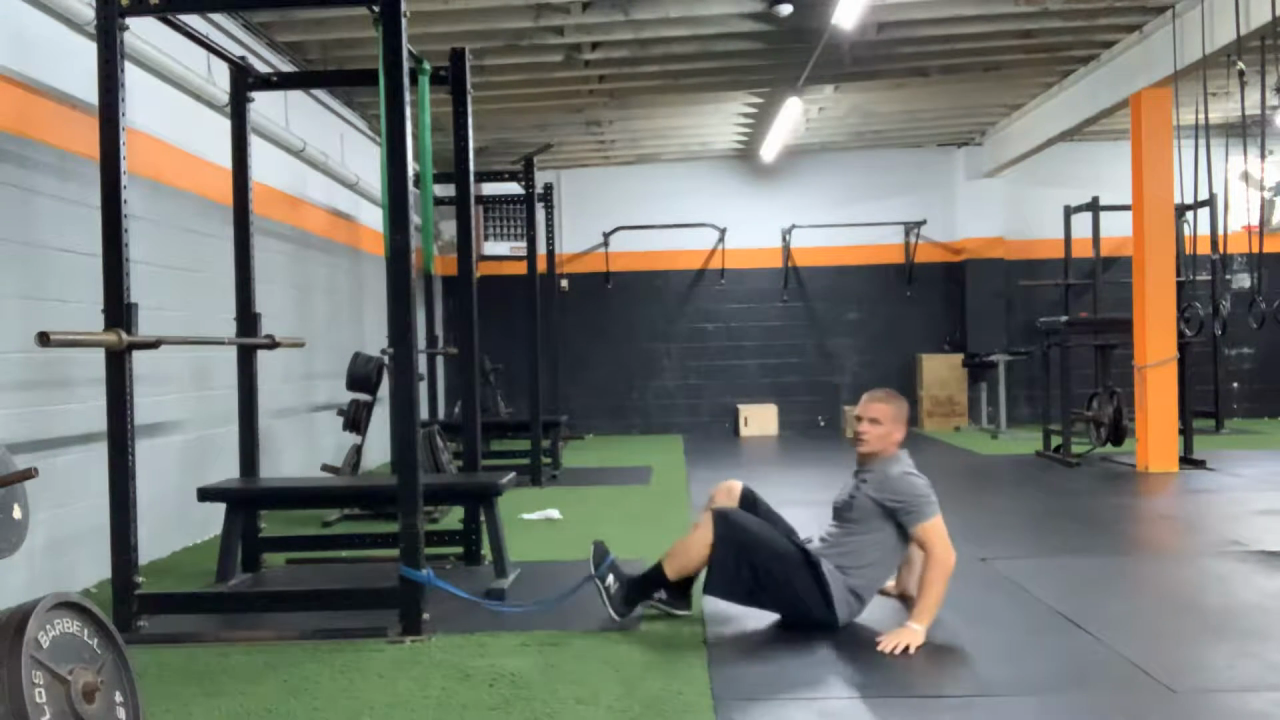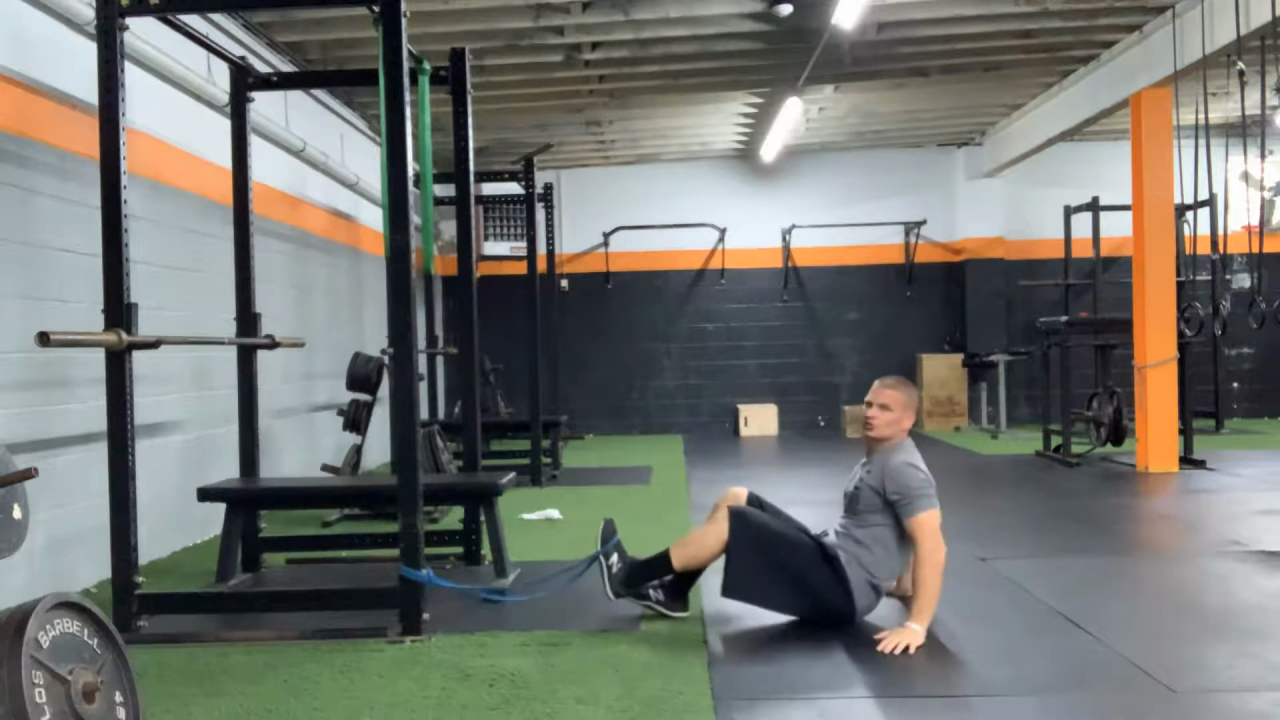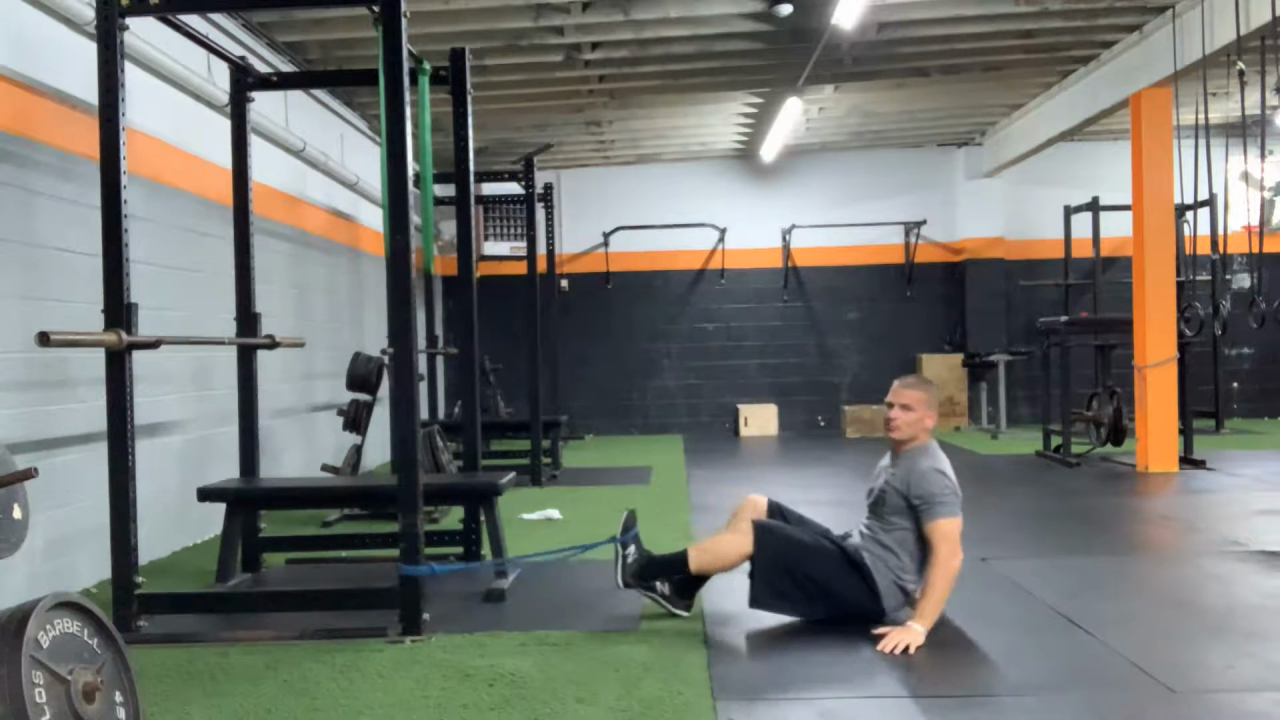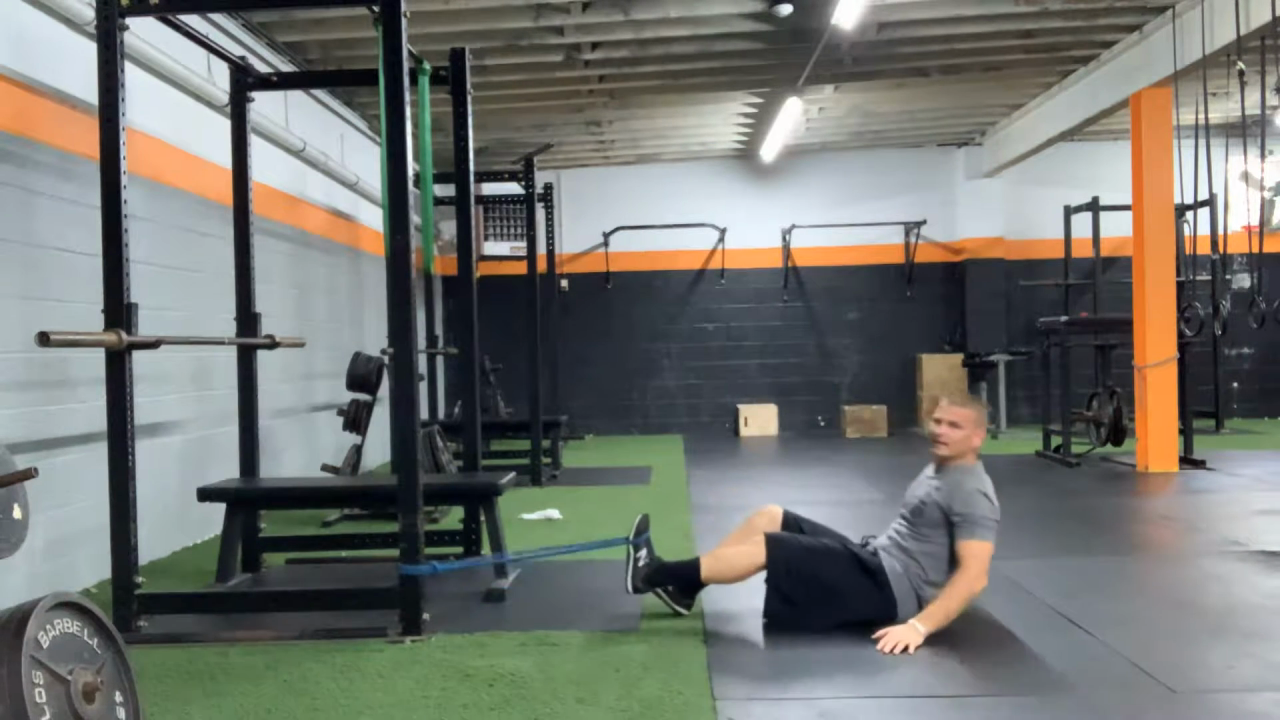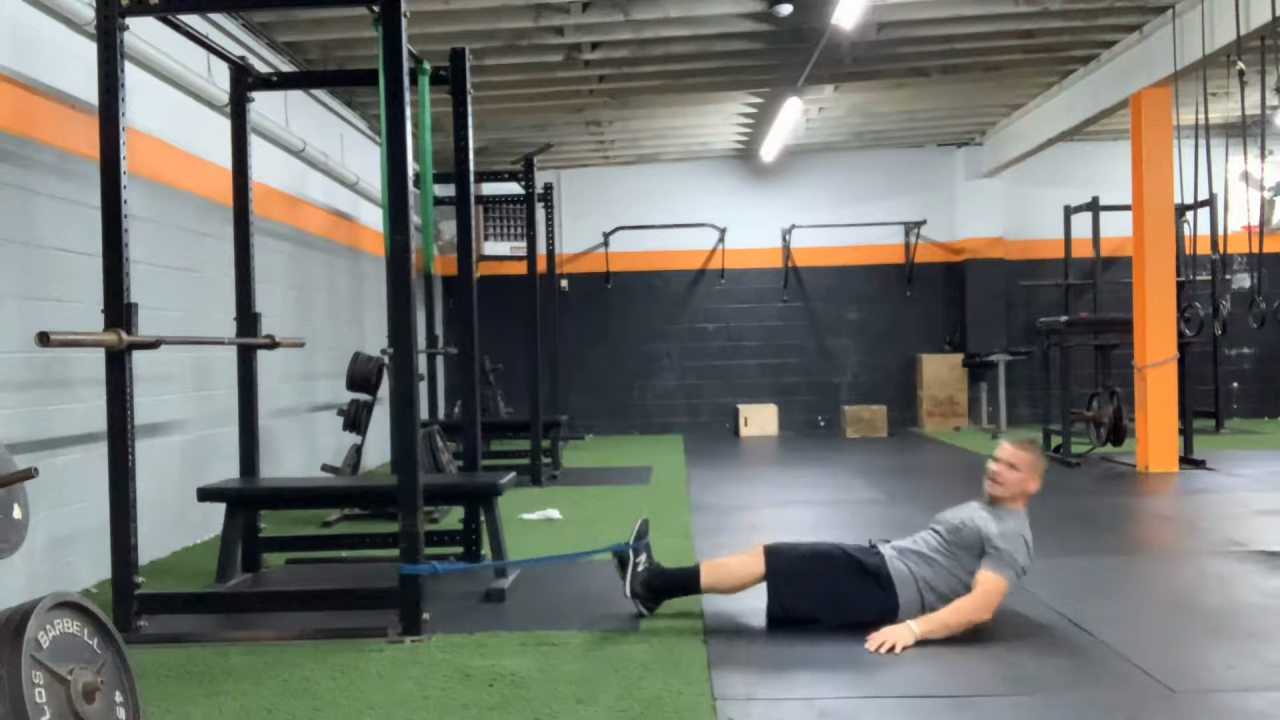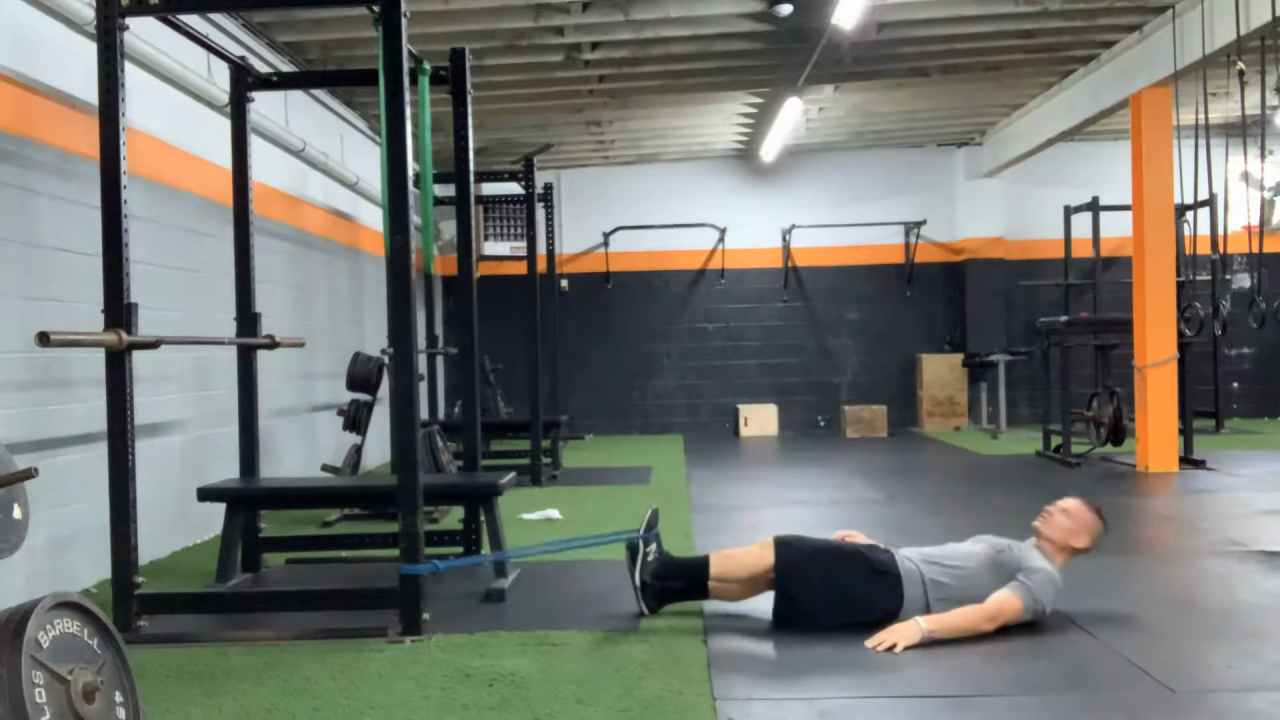
dt=0.3s
person 1, frame 1
left shoulder: (900, 480)
right shoulder: (872, 469)
left elbow: (942, 553)
right elbow: (906, 536)
left wrist: (916, 625)
right wrist: (905, 586)
left hip: (824, 598)
right hip: (811, 564)
left knee: (718, 522)
right knee: (729, 492)
left ankle: (631, 593)
right ankle: (675, 591)
person 1, frame 2
left shoulder: (902, 469)
right shoulder: (879, 458)
left elbow: (932, 548)
right elbow: (903, 536)
left wrist: (916, 625)
right wrist: (898, 580)
left hip: (845, 588)
right hip: (832, 560)
left knee: (733, 521)
right knee: (735, 500)
left ankle: (632, 576)
right ankle: (673, 593)
person 1, frame 3
left shoulder: (928, 473)
right shoulder: (898, 457)
left elbow: (948, 554)
left wrist: (917, 625)
right wrist: (911, 583)
left hip: (870, 589)
right hip: (854, 557)
left knee: (751, 534)
right knee: (754, 507)
left ankle: (646, 569)
right ankle: (681, 590)
person 1, frame 4
left shoulder: (972, 496)
right shoulder: (939, 471)
left elbow: (973, 576)
left wrist: (917, 626)
left hip: (888, 590)
right hip: (870, 560)
left knee: (762, 548)
right knee: (769, 517)
left ankle: (655, 574)
right ankle: (682, 589)
person 1, frame 5
left shoulder: (1010, 537)
right shoulder: (983, 509)
left elbow: (981, 605)
left wrist: (912, 628)
left hip: (892, 588)
right hip: (880, 562)
left knee: (764, 561)
right knee: (766, 553)
left ankle: (654, 582)
right ankle: (656, 586)
person 1, frame 6
left shoulder: (1041, 578)
right shoulder: (1016, 553)
left elbow: (988, 617)
left wrist: (919, 626)
right wrist: (874, 540)
left hip: (895, 590)
right hip: (893, 568)
left knee: (772, 554)
right knee: (767, 573)
left ankle: (662, 569)
right ankle: (659, 589)
